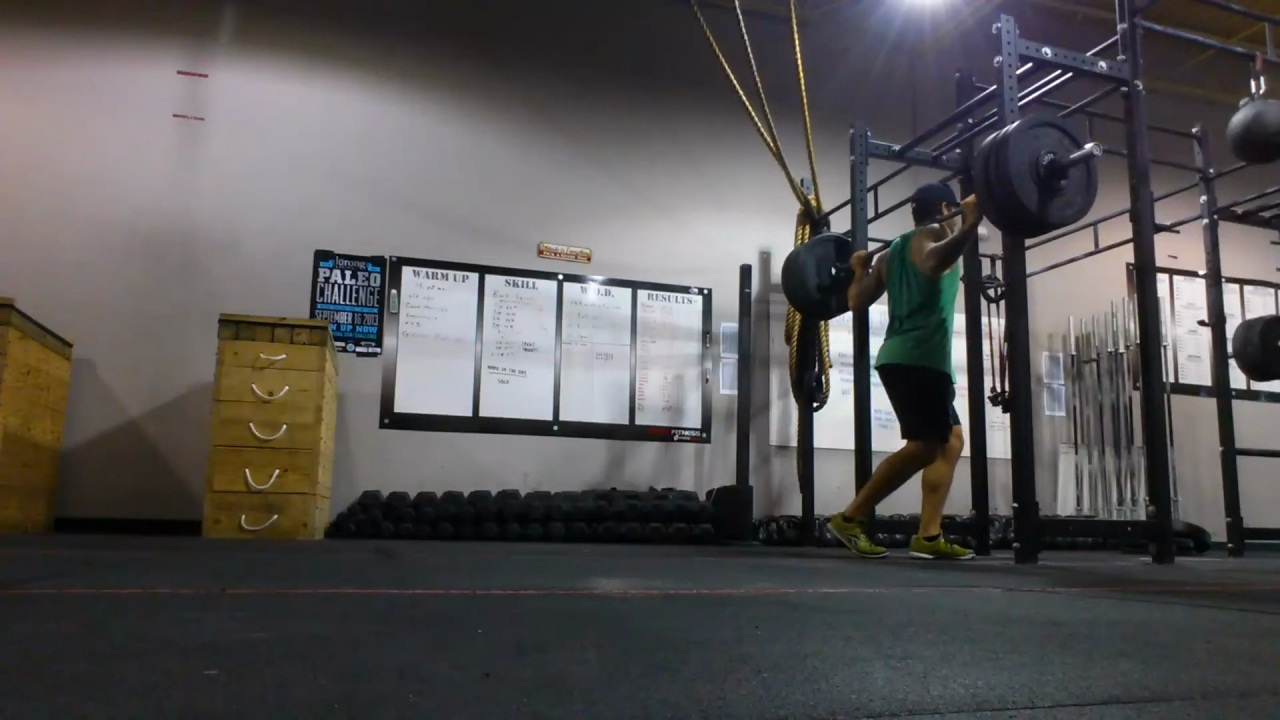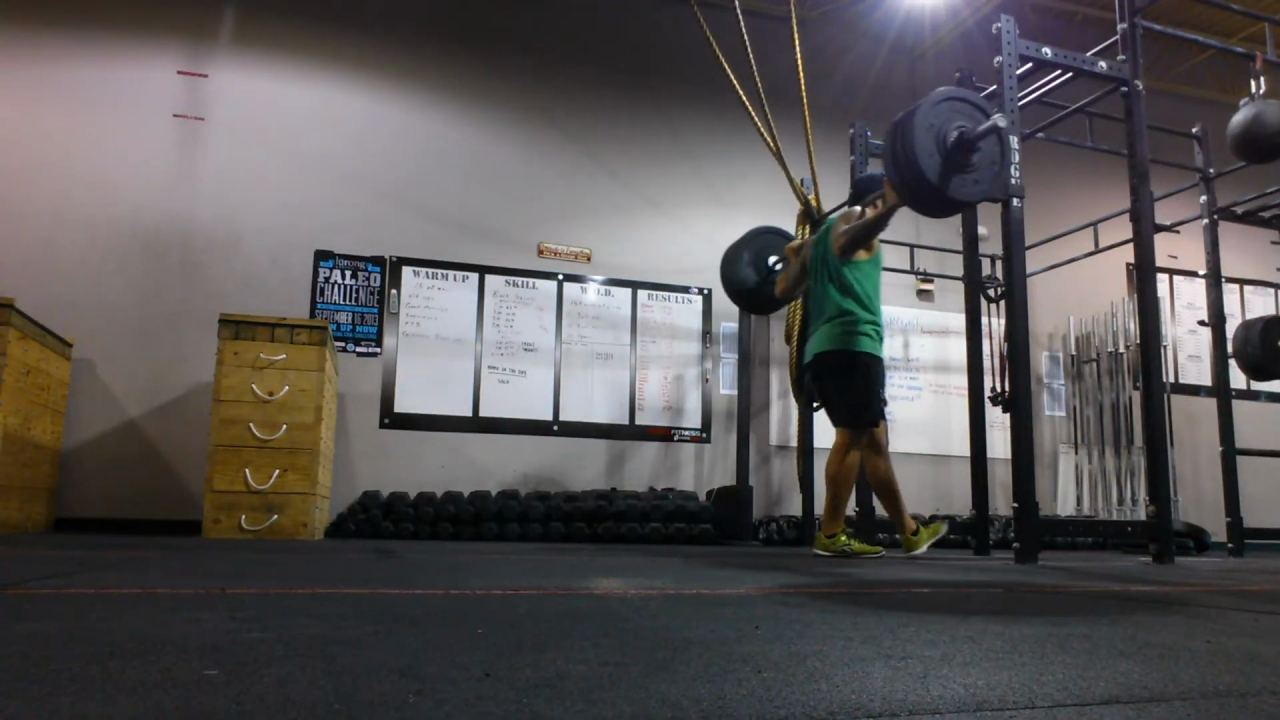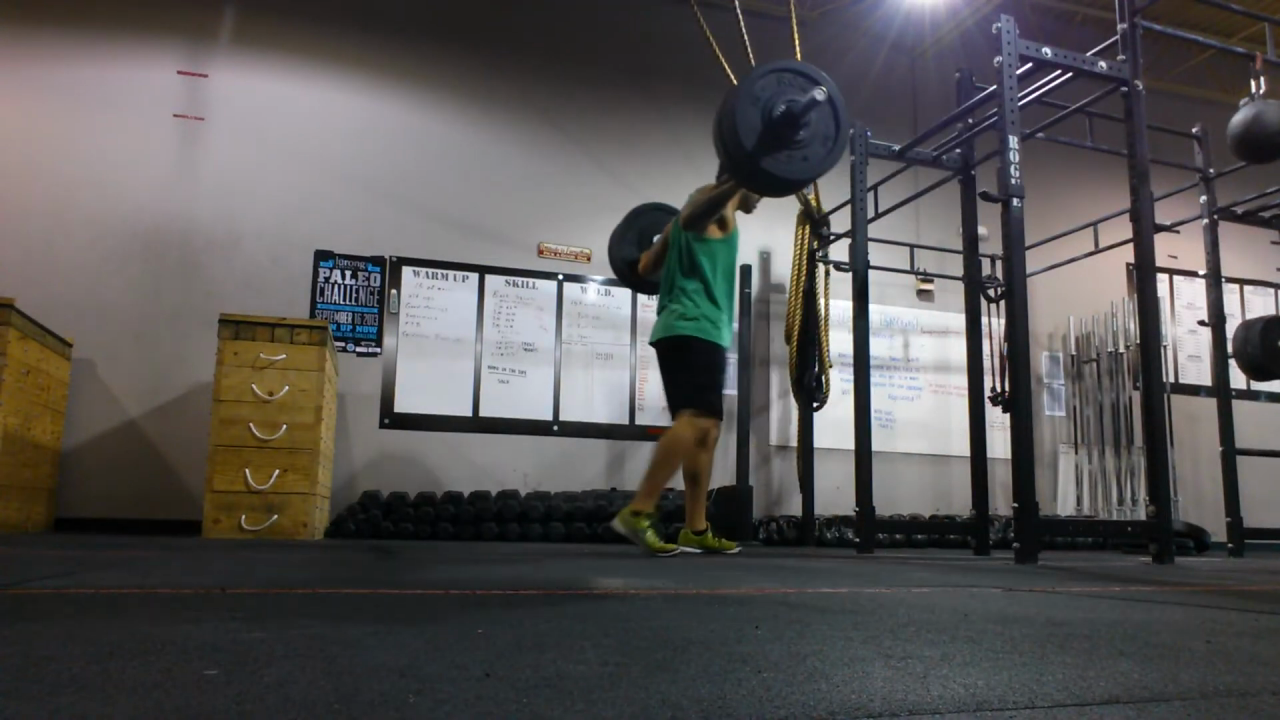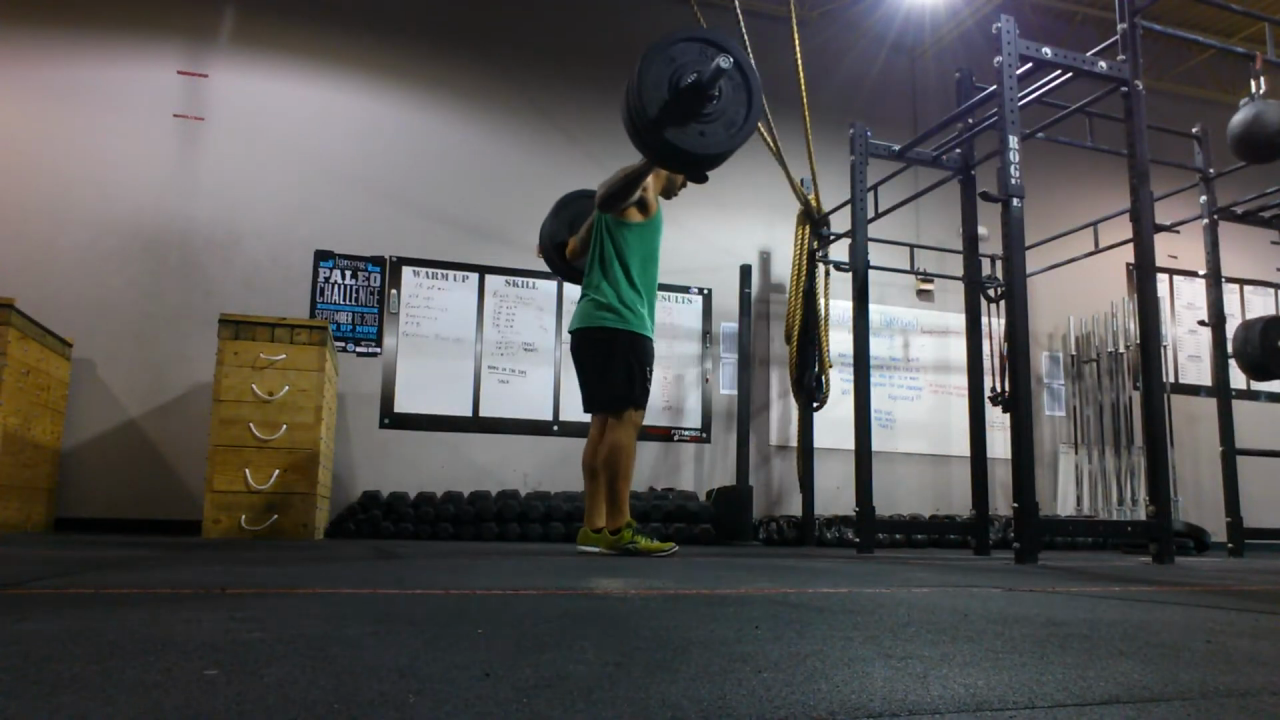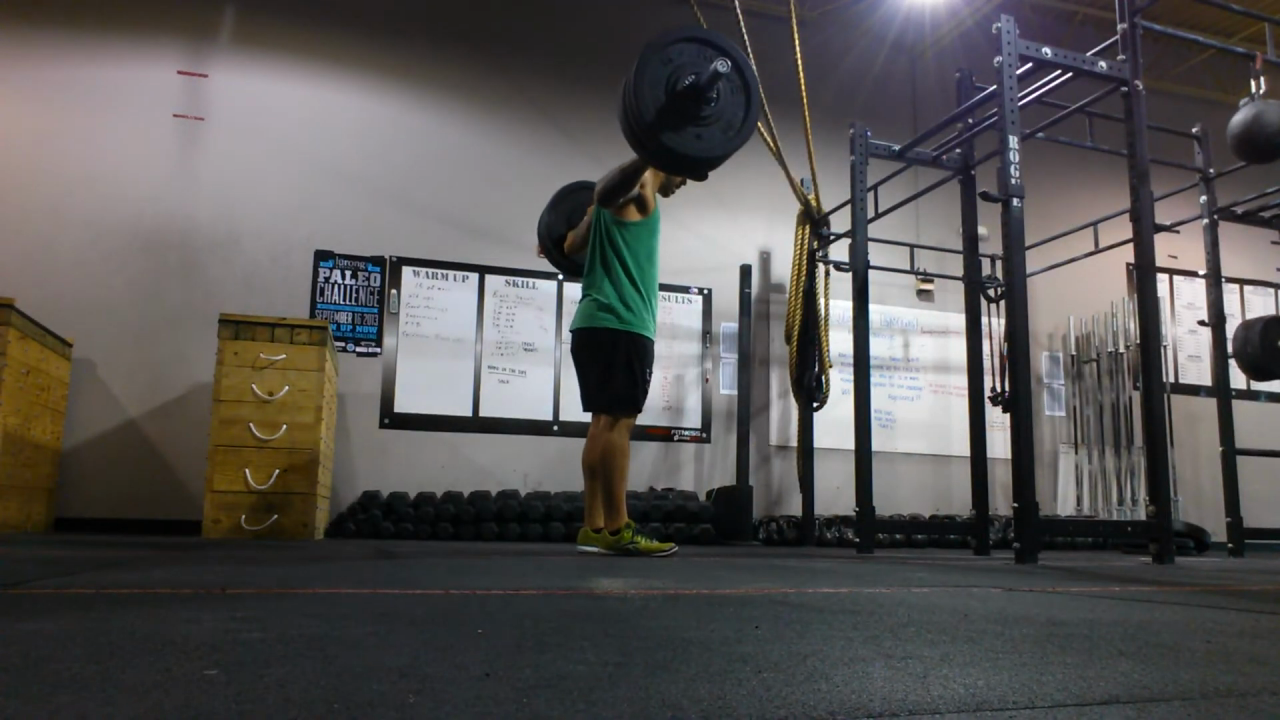
dt=1s
person 1, frame 1
left shoulder: (892, 252)
right shoulder: (936, 231)
left elbow: (857, 300)
right elbow: (932, 263)
left wrist: (860, 269)
right wrist: (971, 223)
left hip: (901, 357)
right hip: (920, 358)
left knee: (950, 442)
right knee: (924, 448)
left ankle: (929, 536)
right ankle: (851, 518)
person 1, frame 2
left shoulder: (816, 240)
right shoulder: (853, 218)
left elbow: (783, 289)
right elbow: (845, 242)
left wrist: (794, 258)
right wrist: (892, 205)
left hip: (823, 349)
right hip: (851, 344)
left knee: (873, 439)
right knee: (854, 437)
left ankle: (909, 530)
right ankle: (830, 533)
person 1, frame 3
left shoulder: (702, 213)
right shoulder: (719, 207)
left elbow: (646, 266)
right elbow: (692, 213)
left wrist: (665, 237)
right wrist: (738, 183)
left hip: (677, 330)
right hip: (696, 329)
left knee: (703, 428)
right knee: (697, 422)
left ankle: (697, 529)
right ankle: (636, 512)
person 1, frame 4
left shoulder: (626, 197)
right shoulder: (641, 186)
left elbow: (574, 251)
right elbow: (605, 197)
left wrist: (590, 224)
right wrist: (655, 158)
left hip: (596, 323)
right hip: (618, 323)
left knee: (606, 422)
right knee: (626, 419)
left ankle: (595, 528)
right ankle: (619, 530)
person 1, frame 5
left shoulder: (627, 190)
right shoulder: (639, 184)
left elbow: (572, 245)
right elbow: (605, 191)
left wrist: (590, 216)
left hip: (598, 322)
right hip: (620, 324)
left knee: (605, 422)
right knee: (618, 421)
left ankle: (594, 528)
right ankle: (617, 531)
